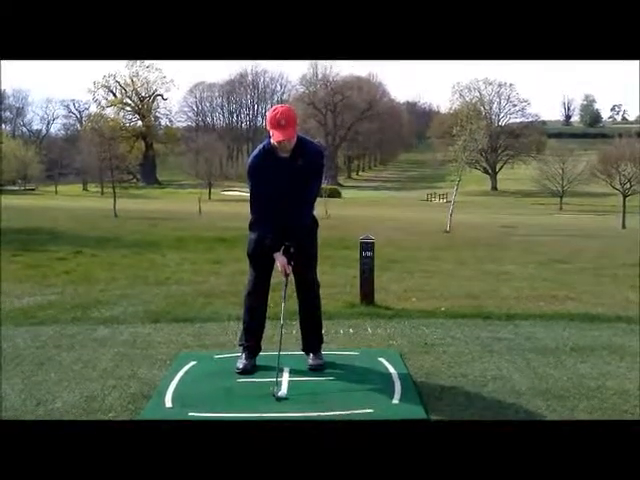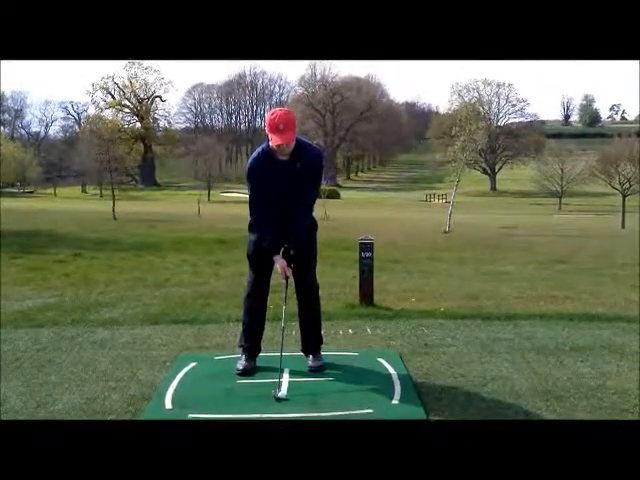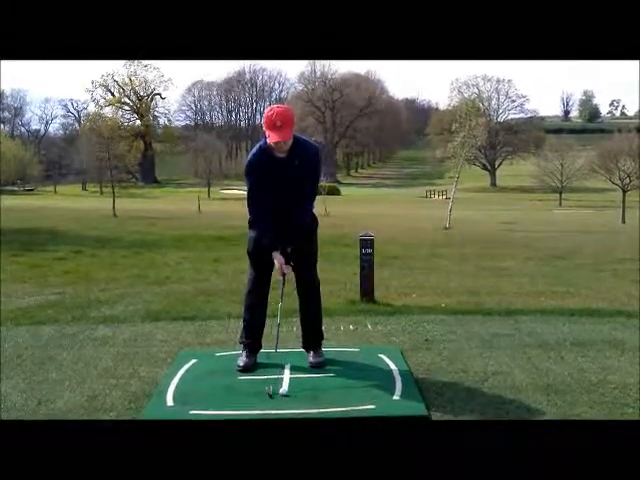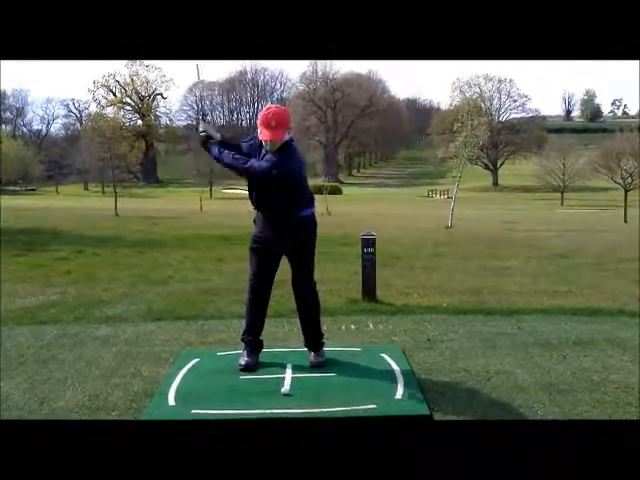
dt=0.5s
person 1, frame 1
left shoulder: (313, 154)
right shoulder: (258, 159)
left elbow: (308, 201)
right elbow: (260, 208)
left wrist: (291, 243)
right wrist: (275, 249)
left hip: (302, 227)
right hip: (265, 227)
left knee: (308, 285)
right knee: (257, 286)
left ankle: (313, 348)
right ankle: (249, 350)
person 1, frame 2
left shoulder: (312, 156)
right shoulder: (257, 162)
left elbow: (306, 203)
right elbow: (259, 211)
left wrist: (291, 246)
right wrist: (274, 252)
left hip: (301, 227)
right hip: (264, 228)
left knee: (307, 287)
right knee: (256, 288)
left ankle: (312, 349)
right ankle: (249, 351)
person 1, frame 3
left shoulder: (310, 153)
right shoulder: (256, 158)
left elbow: (306, 200)
right elbow: (258, 207)
left wrist: (289, 246)
right wrist: (273, 249)
left hip: (300, 224)
right hip: (265, 225)
left knee: (308, 282)
right knee: (257, 283)
left ankle: (313, 345)
right ankle: (249, 347)
person 1, frame 4
left shoulder: (286, 162)
right shoulder: (259, 143)
left elbow: (242, 166)
right elbow: (243, 155)
left wrist: (212, 145)
right wrist: (219, 139)
left hip: (298, 224)
right hip: (267, 222)
left knee: (304, 285)
right knee: (257, 284)
left ankle: (315, 345)
right ankle: (251, 346)
